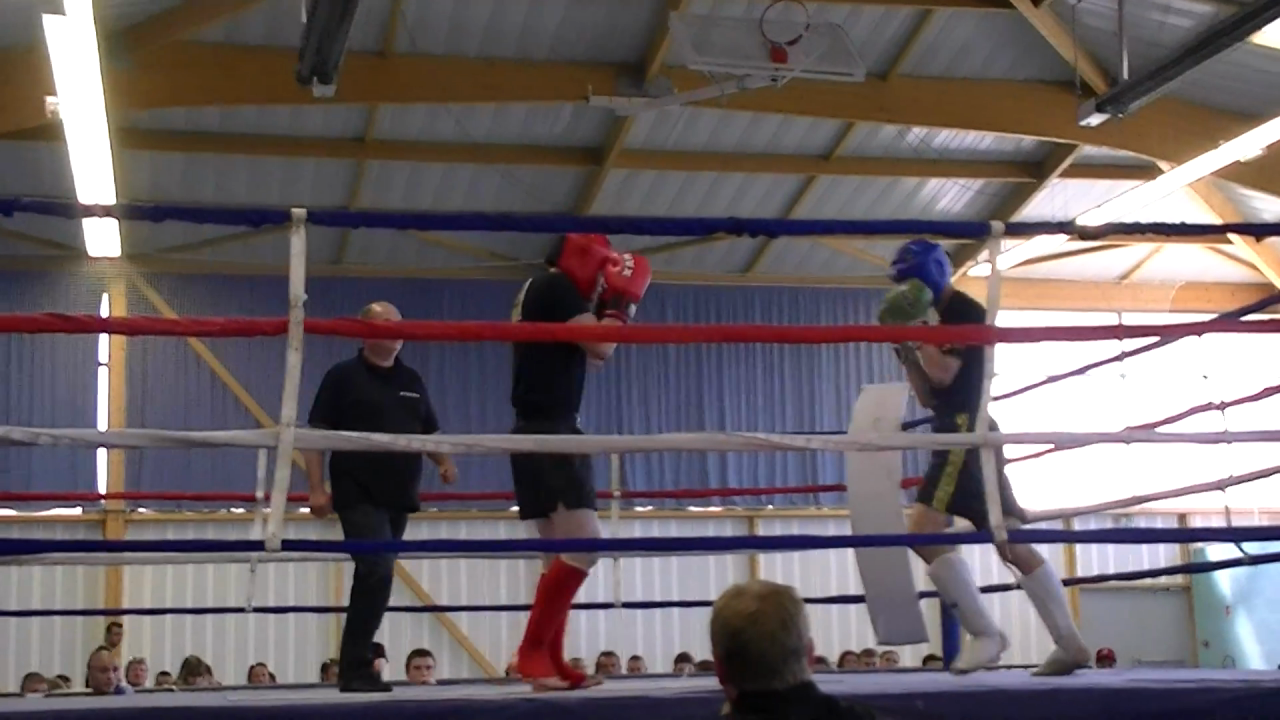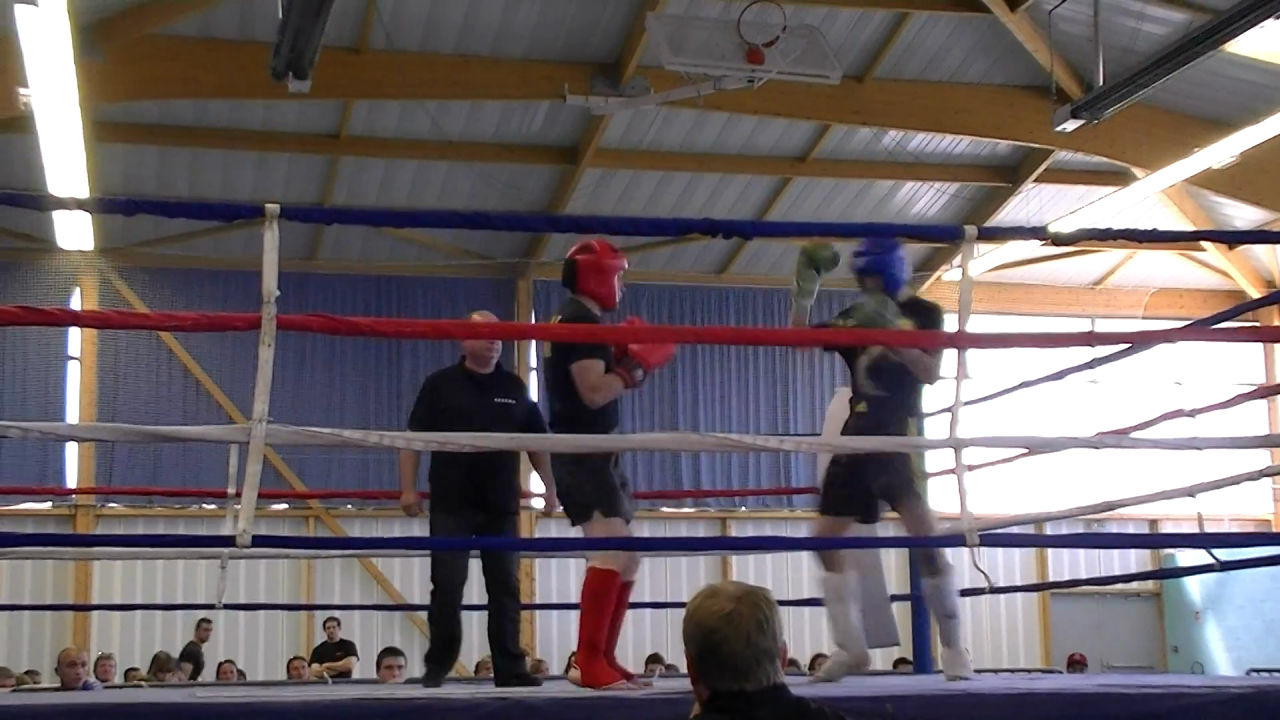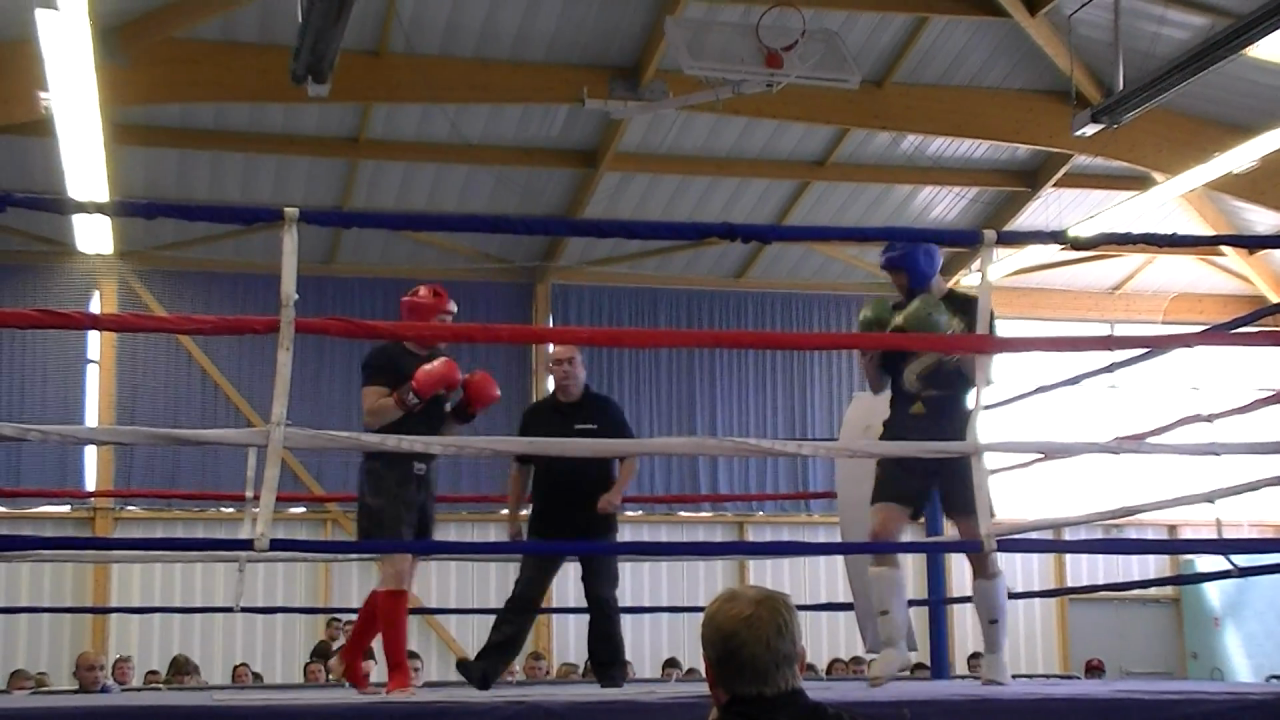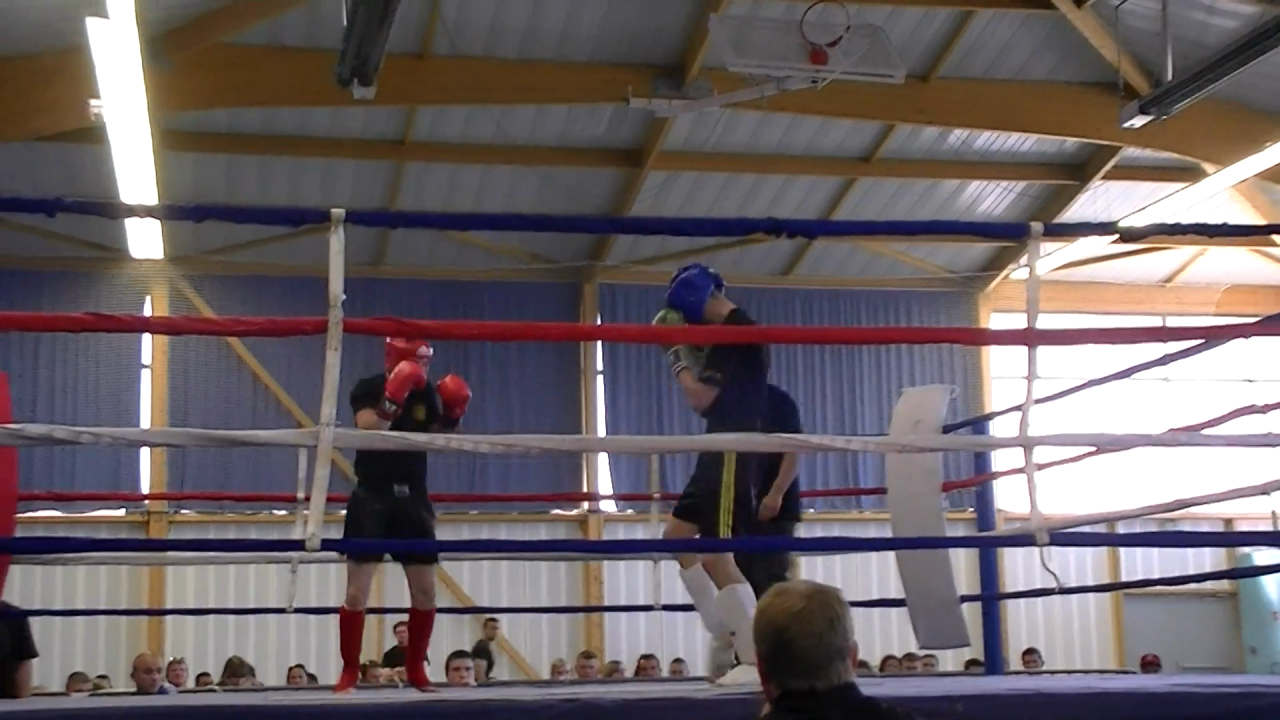
dt=1s
person 1, frame 1
left shoulder: (963, 310)
right shoulder: (945, 321)
left elbow: (943, 375)
right elbow: (926, 392)
left wrist: (913, 326)
right wrist: (906, 344)
left hip: (963, 433)
right hip: (967, 436)
left knee: (923, 532)
right knee: (1015, 546)
left ankle: (985, 633)
right ankle: (1070, 646)
person 1, frame 2
left shoulder: (923, 314)
right shoulder: (856, 316)
left elbow: (931, 372)
left wrist: (890, 335)
right wrist: (805, 282)
left hip: (896, 435)
right hip: (858, 434)
left knee: (922, 538)
right knee: (827, 538)
left ankle: (952, 645)
right ankle: (851, 648)
person 1, frame 3
left shoulder: (966, 307)
right shoulder: (899, 315)
left elbow: (976, 369)
right elbow: (875, 385)
left wrist: (939, 336)
right wrist: (868, 346)
left hip: (950, 436)
right hip: (902, 436)
left knee: (978, 546)
right knee: (882, 533)
left ankle: (994, 657)
right ankle: (894, 645)
person 1, frame 4
right shoulder: (736, 330)
left elbow: (701, 398)
left wrist: (677, 354)
right wrist: (690, 353)
left hip: (734, 453)
right hip: (723, 452)
left knee: (716, 558)
right knee: (677, 536)
left ankle: (752, 660)
right ankle: (726, 632)
person 2, frame 1
left shoulder: (547, 294)
right shoulder: (554, 286)
left elbow: (584, 355)
right elbow: (601, 348)
left wrist: (610, 306)
right wrist: (623, 300)
left hip: (548, 434)
right hip: (547, 434)
left knee: (563, 552)
right knee: (582, 543)
left ankle: (545, 663)
right ankle: (534, 651)
person 2, frame 2
left shoulder: (589, 324)
right shoulder: (578, 321)
right elbow: (593, 395)
left wrist: (637, 361)
right wrist: (638, 365)
left hip: (600, 452)
right hip: (582, 454)
left knee: (624, 557)
right knee: (608, 555)
left ankle: (604, 661)
right ankle: (590, 663)
person 2, frame 3
left shoulder: (437, 366)
right shoulder: (384, 358)
left elbow: (444, 428)
right elbow: (372, 416)
left wrist: (468, 407)
right wrist: (418, 389)
left hip: (420, 479)
right hip: (386, 475)
left knee: (397, 580)
right knee: (397, 576)
left ankle: (348, 657)
right ankle: (399, 674)
person 2, frame 4
left shoulder: (427, 391)
right shoulder: (368, 388)
right elbow: (367, 431)
left wrist: (453, 416)
right wrist: (393, 397)
left hip: (413, 498)
right hip: (372, 497)
left knee: (425, 590)
right knee: (357, 591)
left ankle: (414, 667)
right ankle: (350, 670)
person 3, frame 1
left shoulder: (412, 380)
right shoulder: (343, 376)
left elbow: (430, 433)
right elbow: (316, 435)
left wrist: (445, 461)
right wrist: (317, 487)
left hip: (399, 500)
right hip: (359, 498)
left knee: (371, 582)
right knee: (378, 575)
left ankle: (355, 672)
right ankle: (357, 669)
person 3, frame 2
left shoulder: (515, 387)
right shoulder: (440, 384)
right elbow: (413, 436)
left wrist: (549, 486)
right wrist: (408, 487)
left hip: (501, 505)
right hip: (450, 504)
left knee: (504, 586)
right knee: (447, 584)
left ankle: (510, 667)
right ankle: (438, 663)
person 3, frame 3
left shoulder: (606, 410)
right shoulder: (535, 415)
left elbow: (630, 457)
right elbow: (521, 467)
left wrist: (617, 492)
right wrist: (513, 516)
left hip: (595, 523)
right hip: (547, 524)
left knee: (602, 597)
right knee: (525, 595)
left ankle: (610, 670)
right ankle: (487, 666)
person 3, frame 4
left shoulder: (775, 400)
left elbow: (794, 448)
left wrist: (776, 493)
left hip: (771, 512)
left knee: (771, 583)
right knee: (747, 587)
